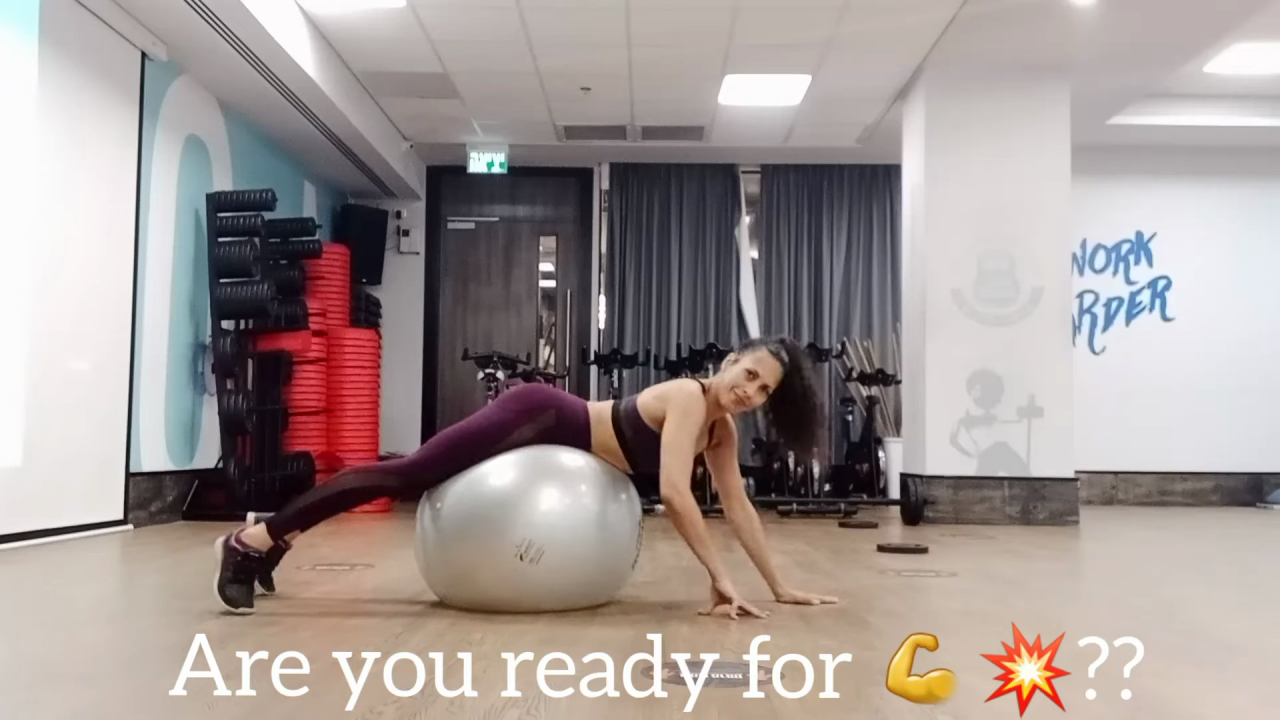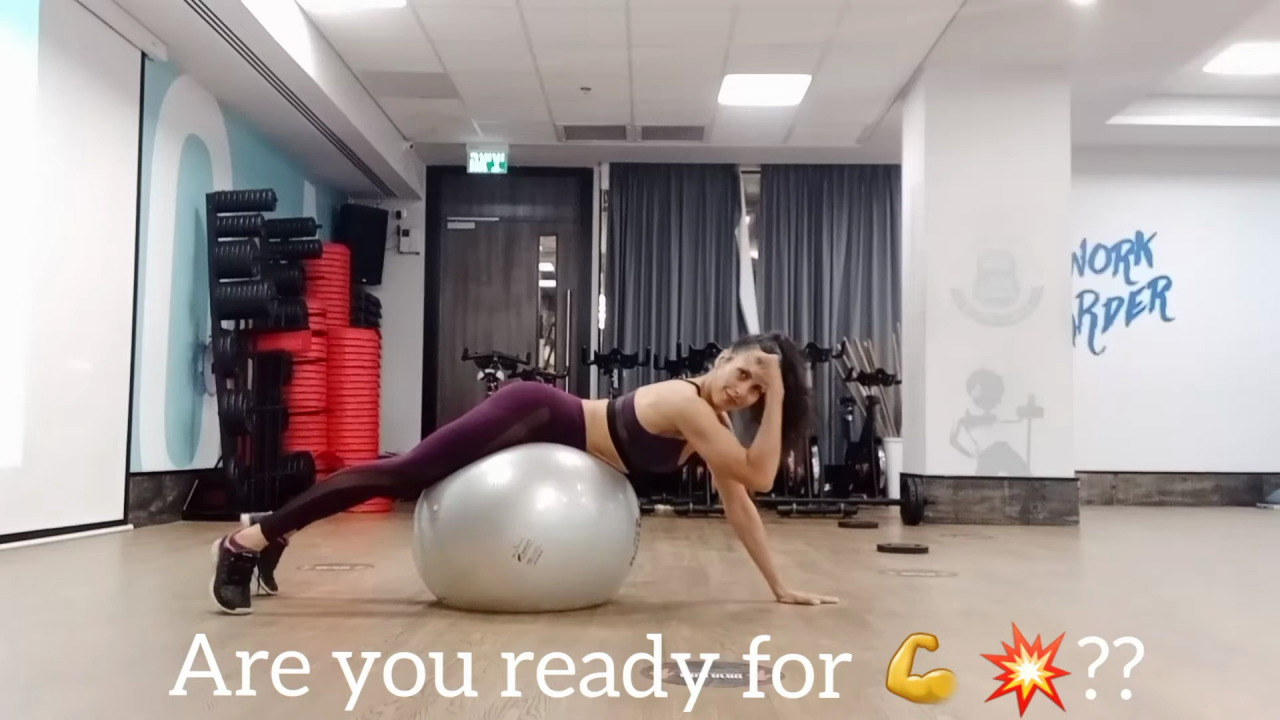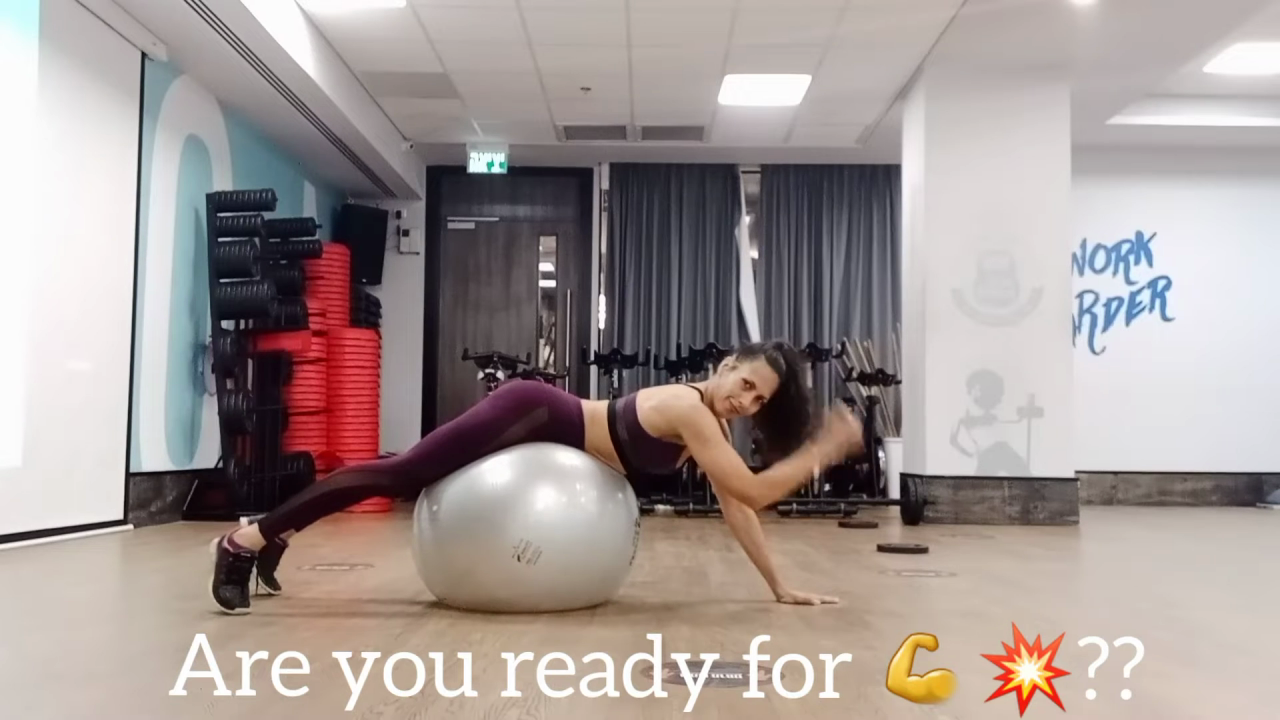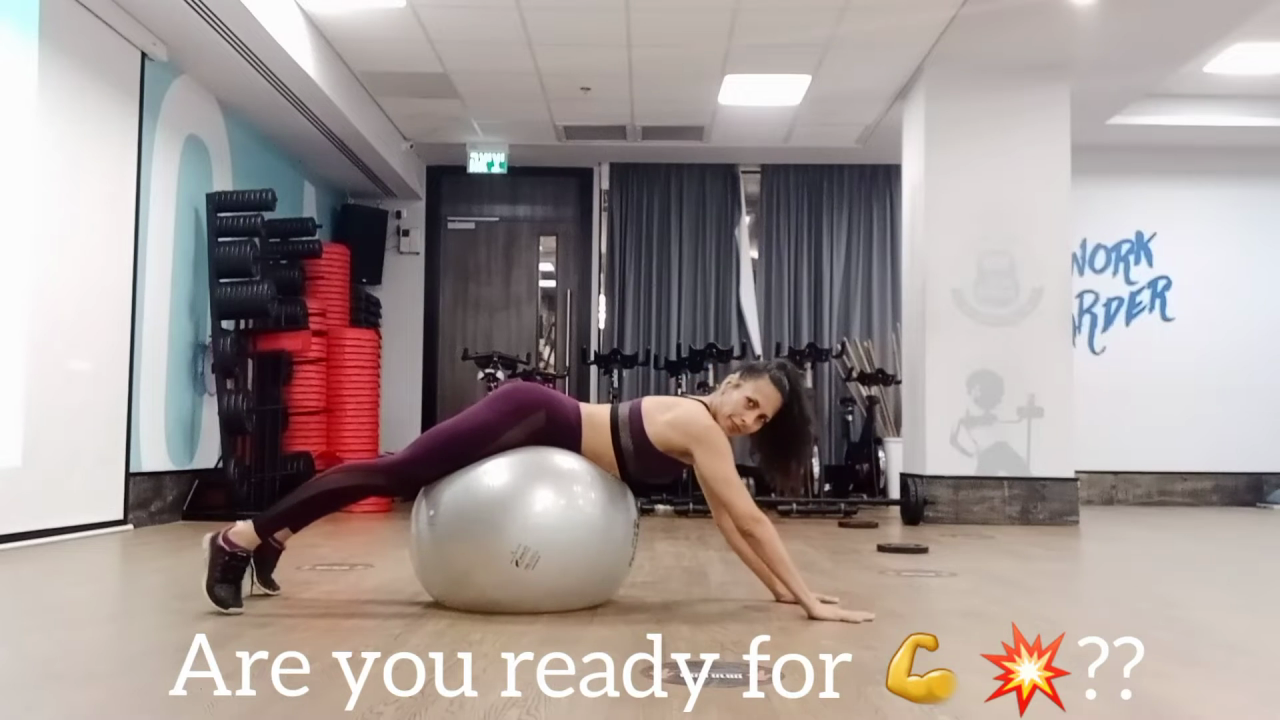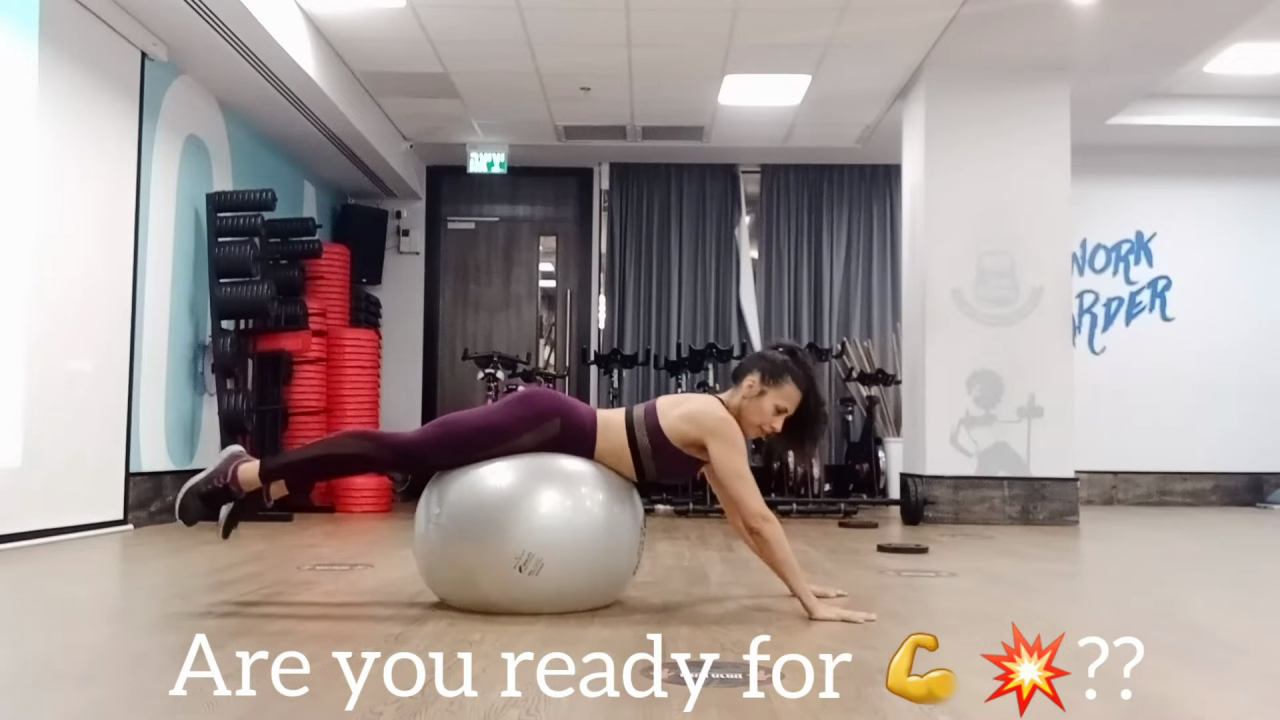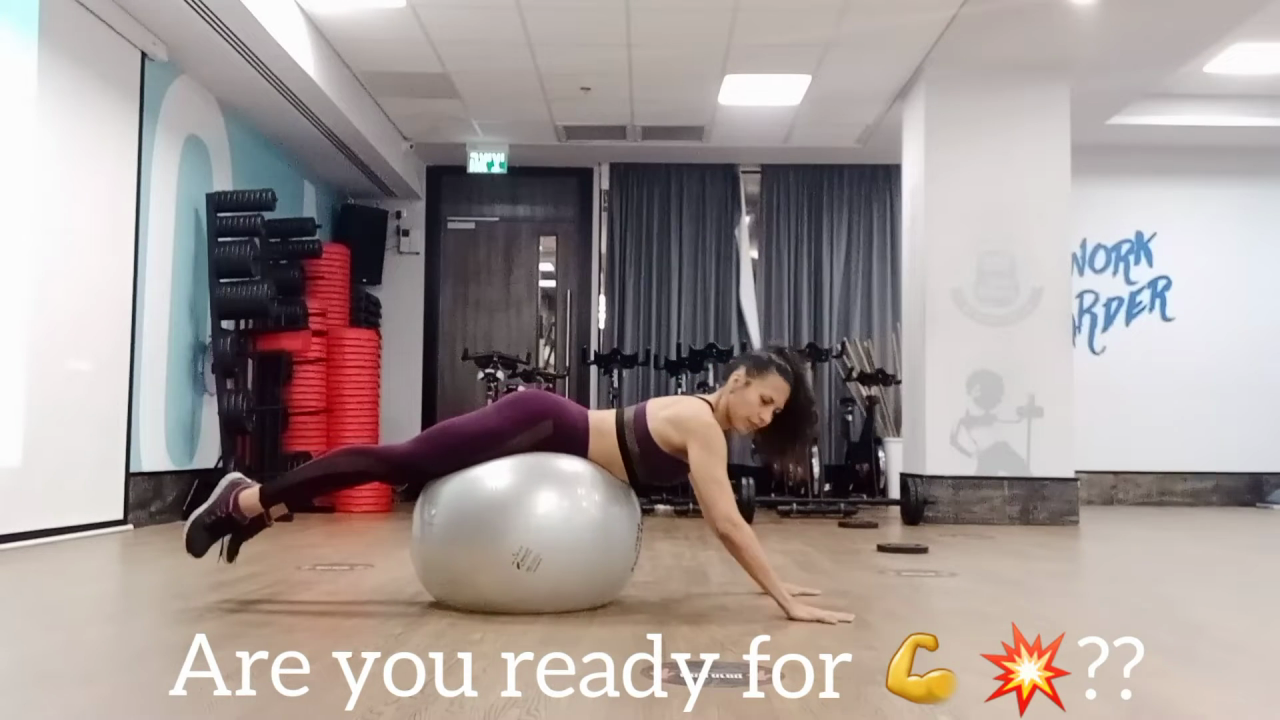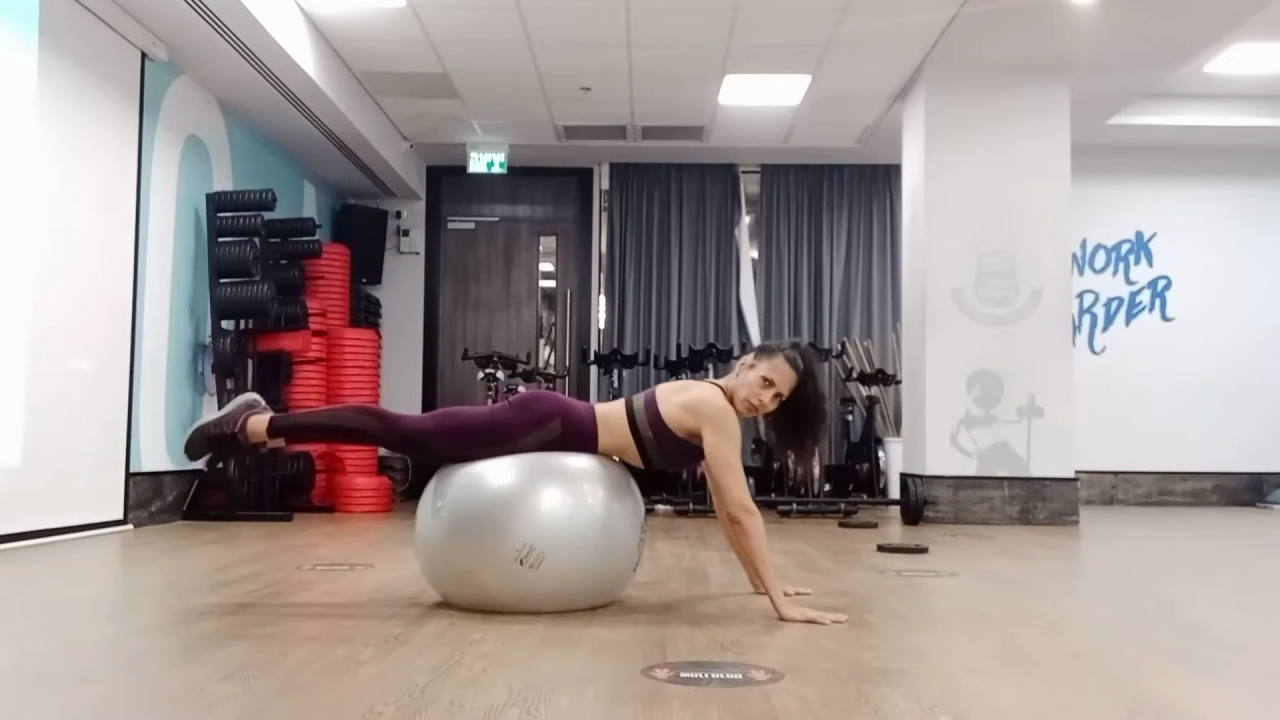
dt=0.7s
person 1, frame 1
left shoulder: (720, 430)
right shoulder: (689, 398)
left elbow: (737, 507)
right elbow: (674, 495)
left wrist: (780, 587)
right wrist: (718, 577)
left hip: (553, 439)
right hip: (537, 418)
left knee: (417, 476)
right knee: (405, 475)
left ankle: (279, 535)
right ankle: (254, 539)
person 1, frame 2
left shoulder: (713, 418)
right shoulder: (688, 404)
left elbow: (737, 502)
right elbow: (759, 477)
left wrist: (781, 587)
right wrist: (779, 396)
left hip: (545, 432)
right hip: (531, 417)
left knee: (413, 478)
right knee: (399, 477)
left ankle: (272, 530)
right ankle: (248, 540)
person 1, frame 3
left shoulder: (713, 421)
right shoulder: (691, 409)
left elbow: (736, 507)
right elbow: (757, 492)
left wrist: (781, 587)
right wrist: (828, 448)
left hip: (545, 429)
right hip: (531, 417)
left knee: (411, 475)
right knee: (400, 474)
left ankle: (275, 534)
right ankle: (248, 538)
person 1, frame 4
left shoulder: (710, 432)
right shoulder: (698, 423)
left elbow: (728, 522)
right elbow: (750, 520)
left wrist: (774, 585)
right wrist: (807, 600)
left hip: (542, 427)
right hip: (530, 419)
left knee: (408, 474)
right knee: (397, 473)
left ankle: (277, 533)
right ankle: (240, 536)
person 1, frame 5
left shoulder: (712, 425)
right shoulder: (716, 421)
left elbow: (740, 520)
right elbow: (760, 519)
left wrist: (800, 582)
right wrist: (810, 602)
left hip: (552, 433)
right hip: (545, 425)
left knee: (406, 458)
right knee: (401, 451)
left ankle: (262, 485)
right ankle: (246, 474)
person 1, frame 6
left shoulder: (702, 423)
right shoulder: (702, 423)
left elbow: (719, 520)
right elbow: (728, 523)
left wrist: (772, 581)
right wrist: (787, 601)
left hip: (543, 434)
right hip: (536, 427)
left knee: (403, 468)
right knee: (397, 462)
left ankle: (257, 502)
right ankle: (244, 502)
person 1, frame 7
left shoulder: (714, 411)
right shoulder: (713, 407)
left elbow: (723, 508)
right elbow: (741, 510)
left wrist: (760, 580)
right wrist: (780, 600)
left hip: (554, 433)
right hip: (546, 426)
left knee: (411, 437)
right knee: (405, 433)
left ankle: (260, 420)
right ankle: (251, 426)
